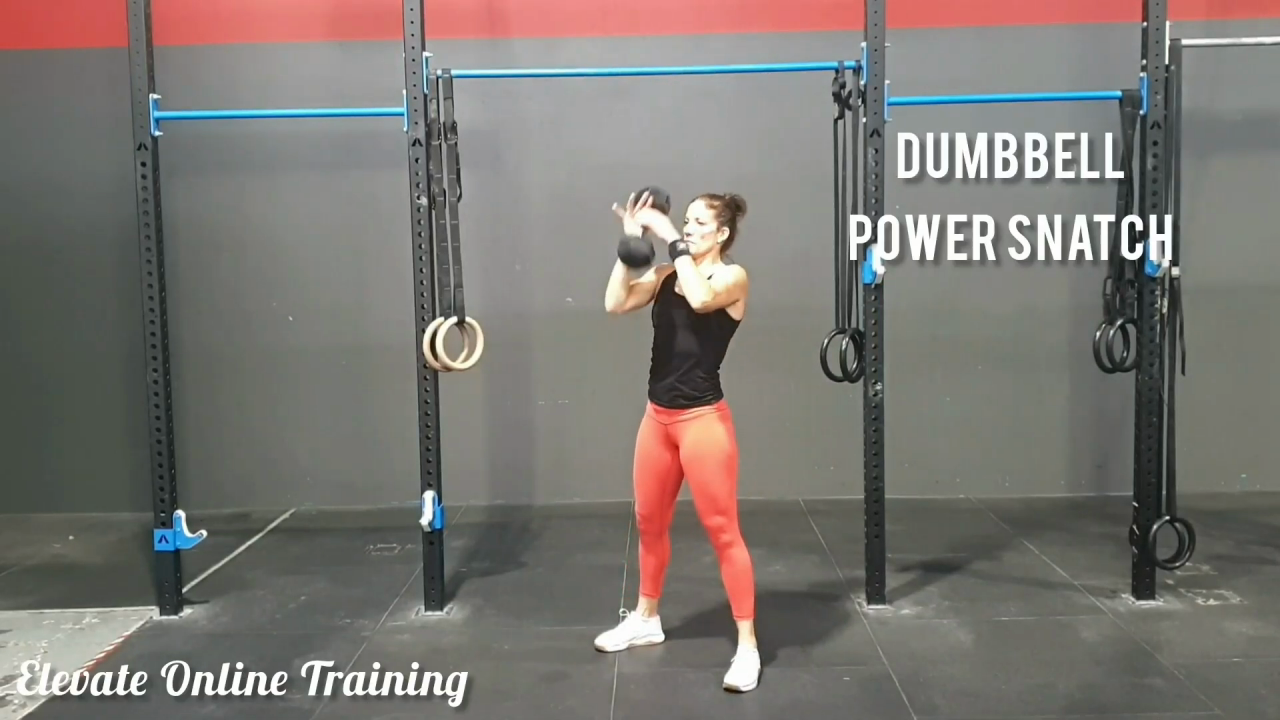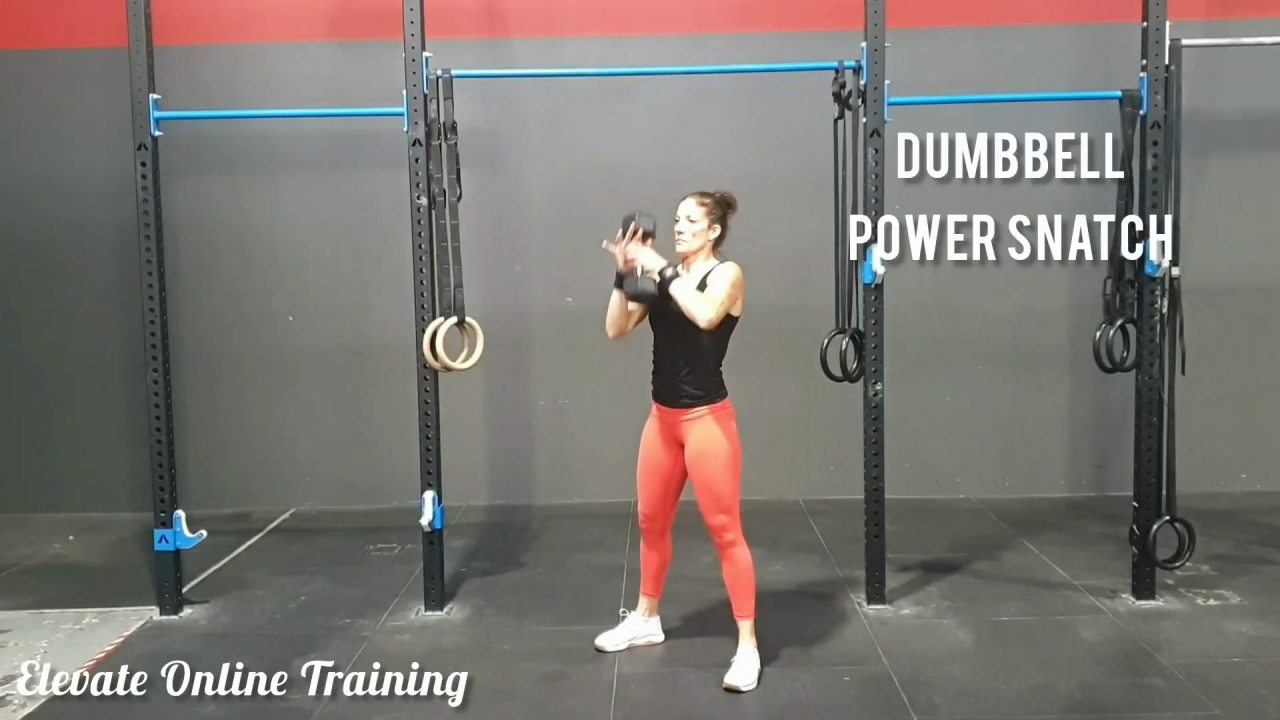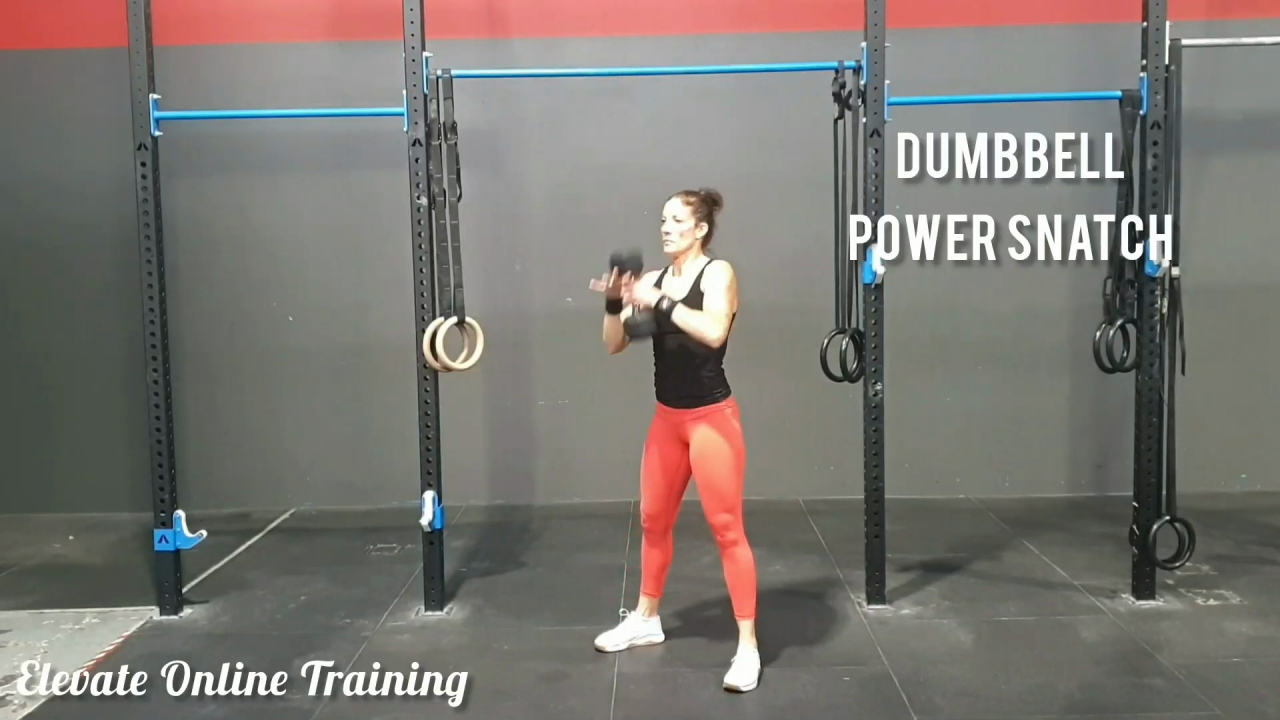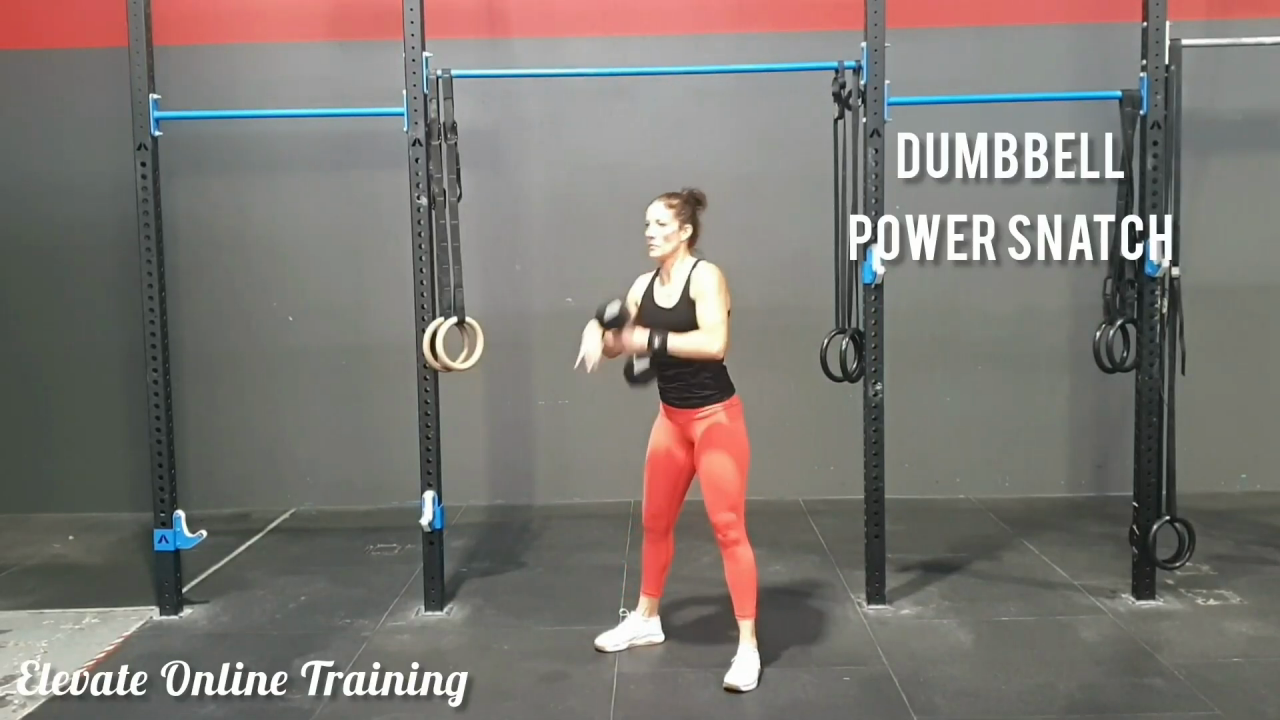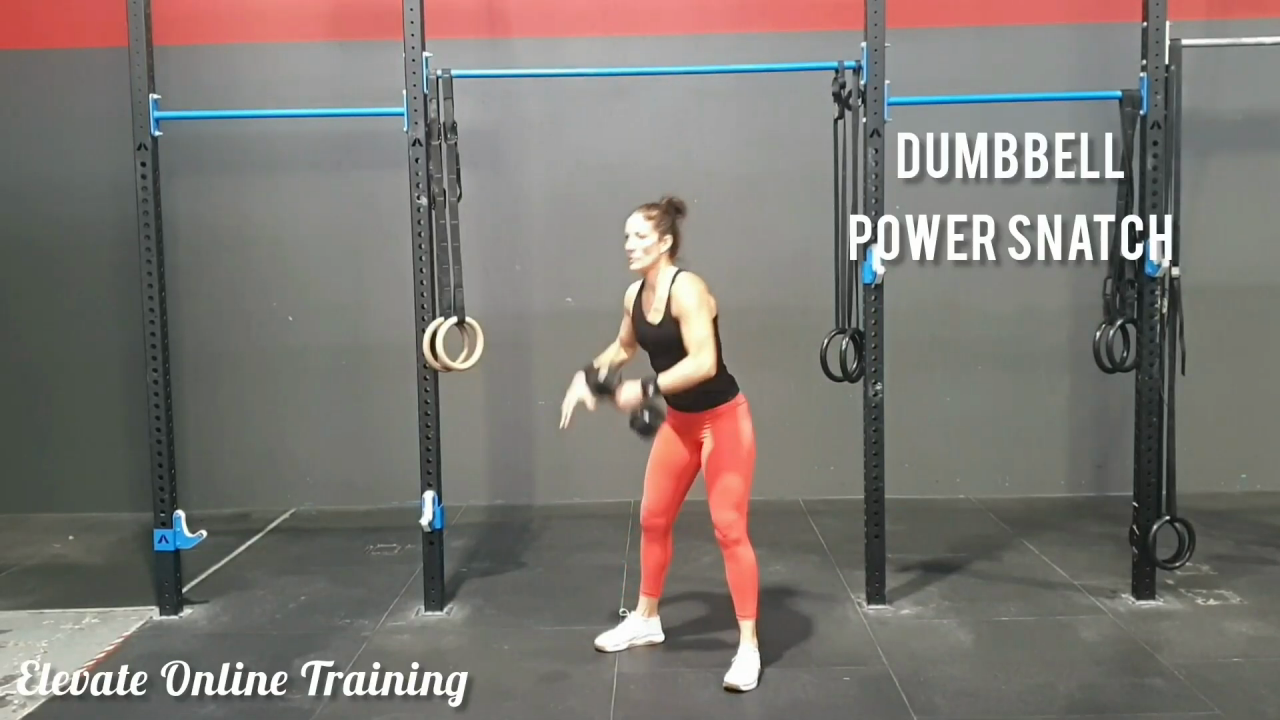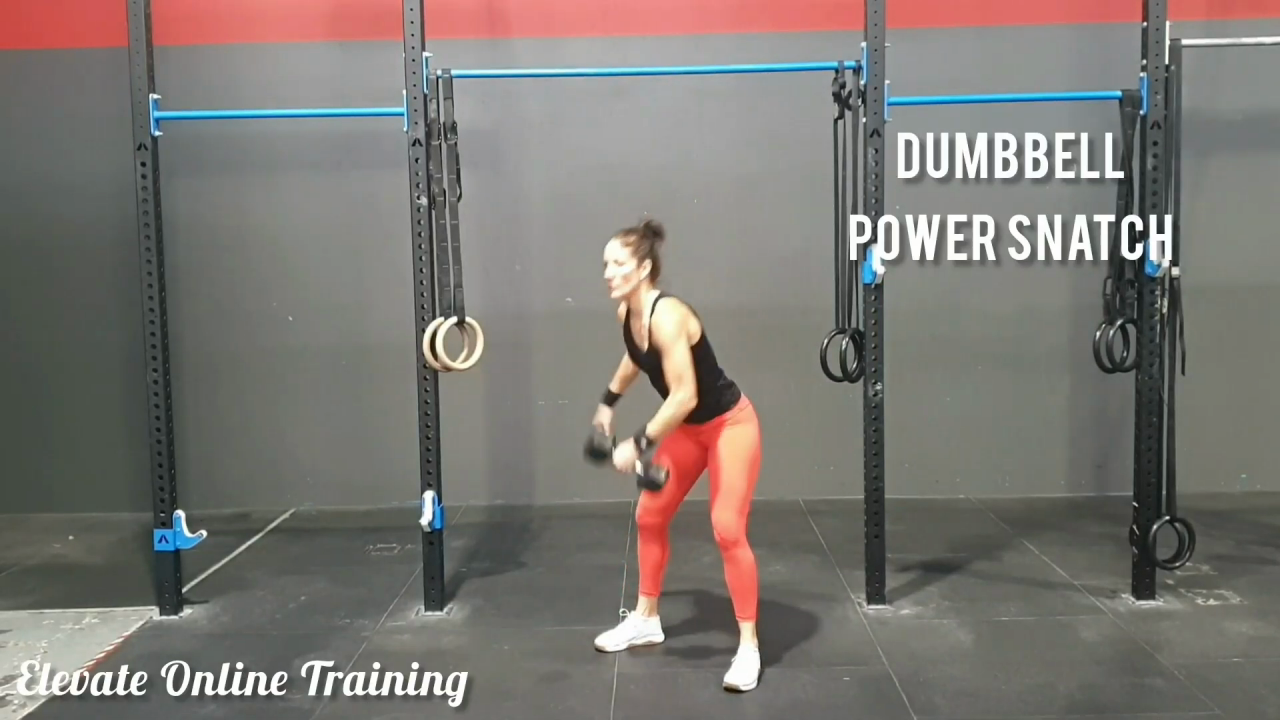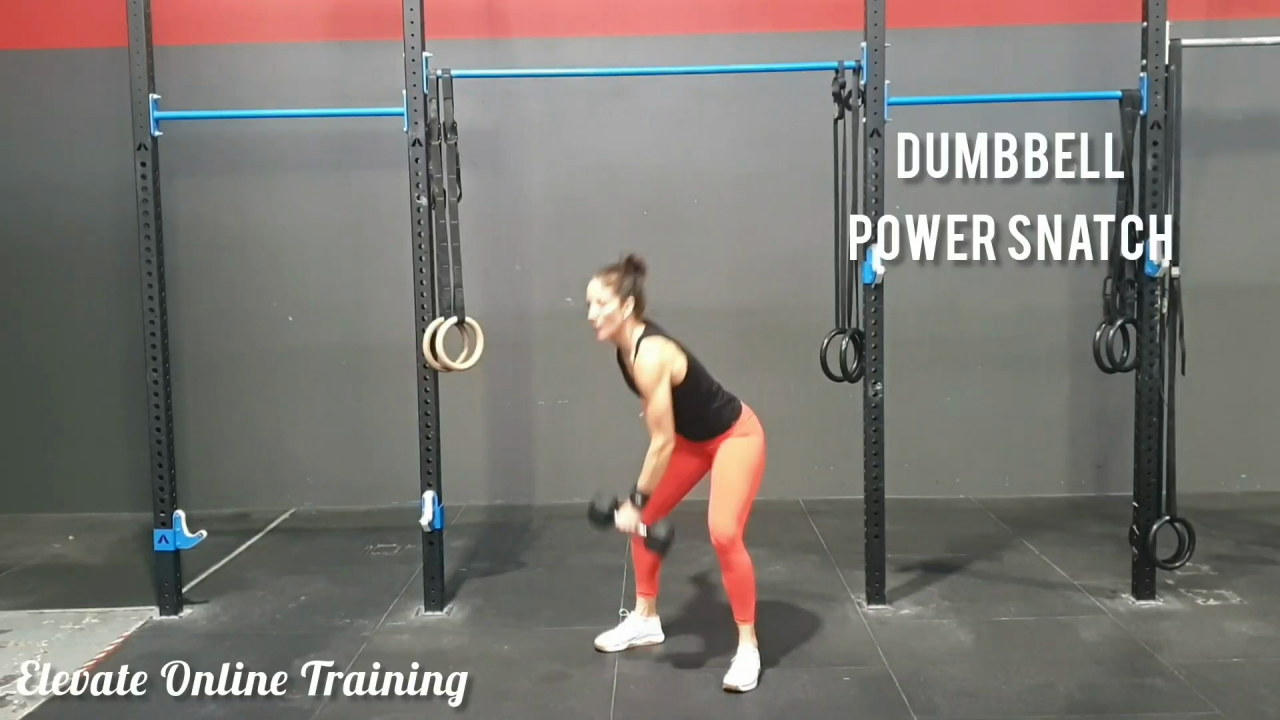
dt=0.1s
person 1, frame 1
left shoulder: (732, 277)
right shoulder: (668, 276)
left elbow: (700, 297)
right elbow: (616, 304)
left wrist: (672, 240)
right wrist: (631, 238)
left hip: (704, 422)
right hip: (657, 418)
left knee: (722, 531)
right knee: (649, 522)
left ankle: (748, 647)
right ankle: (646, 619)
person 1, frame 2
left shoulder: (727, 274)
right shoulder: (663, 276)
left elbow: (704, 314)
right elbow: (617, 330)
left wrist: (659, 272)
right wrist: (626, 270)
left hip: (709, 420)
right hip: (662, 419)
left knee: (725, 530)
right knee: (652, 522)
left ankle: (748, 647)
right ankle: (645, 619)
person 1, frame 3
left shoulder: (719, 273)
right shoulder: (654, 279)
left elbow: (713, 332)
right elbow: (614, 344)
left wrist: (659, 303)
right wrist: (615, 299)
left hip: (712, 419)
right hip: (665, 419)
left knee: (726, 529)
right knee: (654, 521)
left ankle: (748, 646)
right ankle: (646, 619)
person 1, frame 4
left shoulder: (705, 277)
right shoulder: (644, 286)
left elbow: (715, 344)
right elbow: (620, 341)
left wrist: (650, 340)
right wrist: (598, 334)
left hip: (717, 418)
right hip: (671, 419)
left knee: (727, 528)
right knee: (655, 520)
left ankle: (748, 645)
right ankle: (646, 619)
person 1, frame 5
left shoulder: (687, 288)
right shoulder: (636, 293)
left elbow: (704, 363)
right elbow: (622, 347)
left wrist: (643, 389)
right wrist: (585, 377)
left hip: (722, 418)
right hip: (677, 422)
left knee: (729, 528)
right knee: (654, 518)
left ankle: (748, 645)
right ankle: (646, 619)
person 1, frame 6
left shoulder: (665, 314)
right shoulder: (630, 313)
left elbow: (684, 398)
left wrist: (638, 445)
right wrist: (608, 401)
left hip: (729, 424)
right hip: (690, 429)
left knee: (728, 530)
right knee: (650, 514)
left ankle: (748, 645)
right ankle: (646, 619)
person 1, frame 7
left shoulder: (650, 355)
right shoulder: (625, 340)
left elbow: (662, 444)
left wrist: (635, 502)
left hip: (735, 436)
right hip: (692, 438)
left knee: (724, 534)
right knee: (644, 517)
left ankle: (748, 647)
right ankle: (645, 617)
